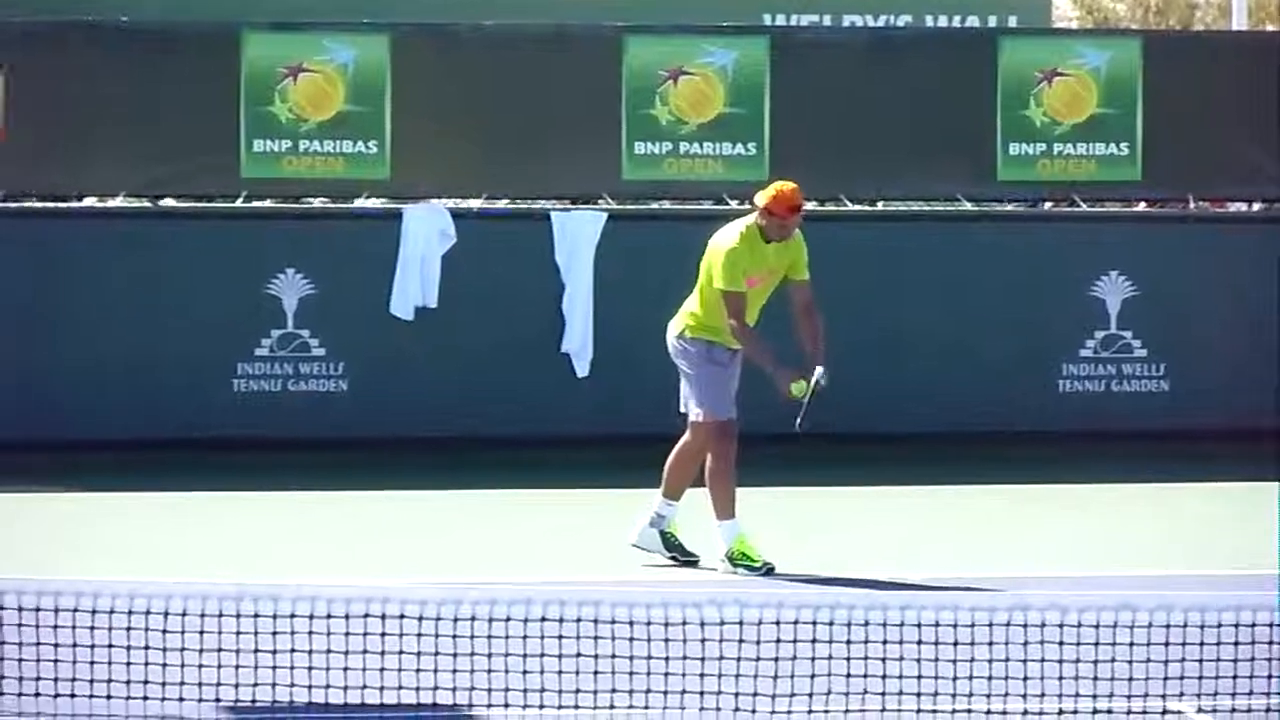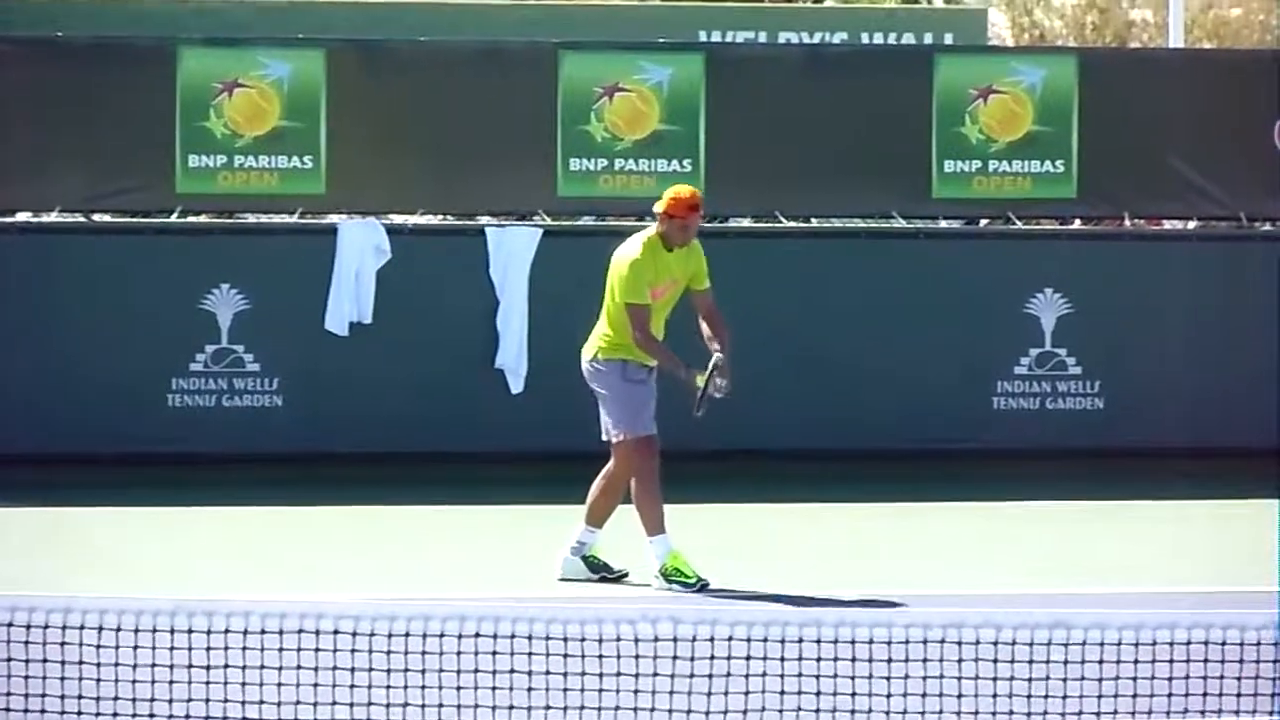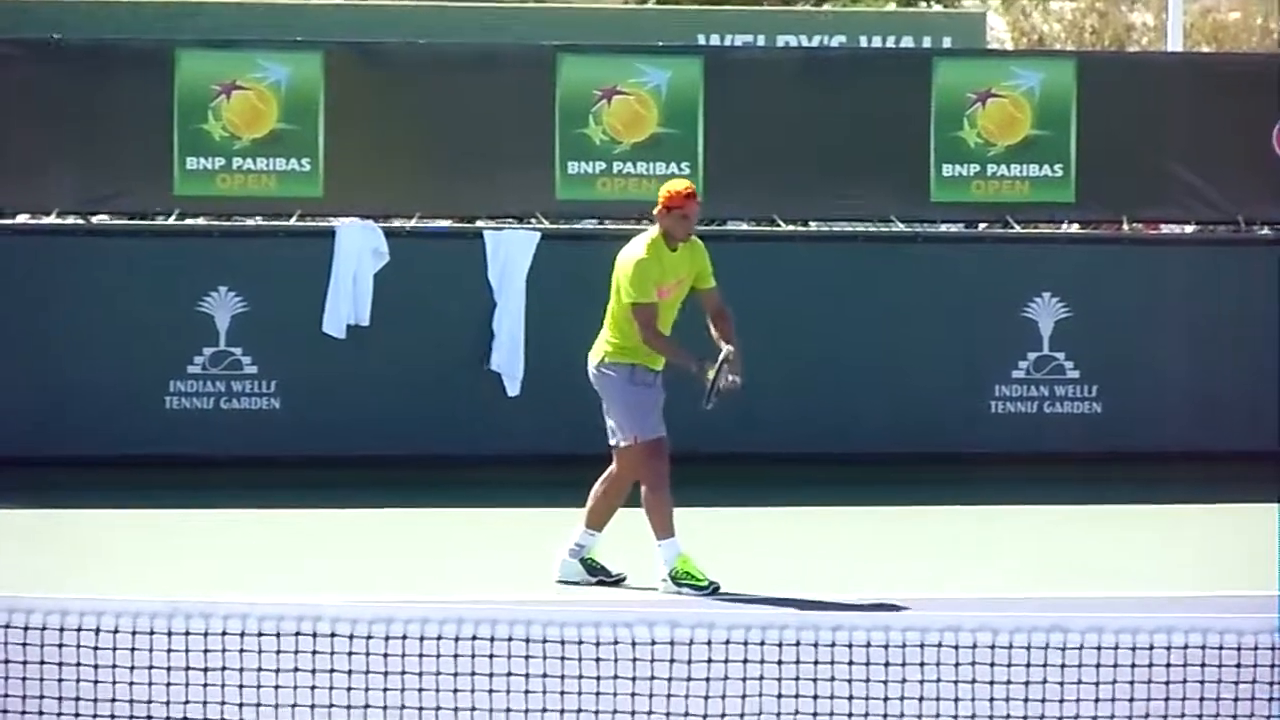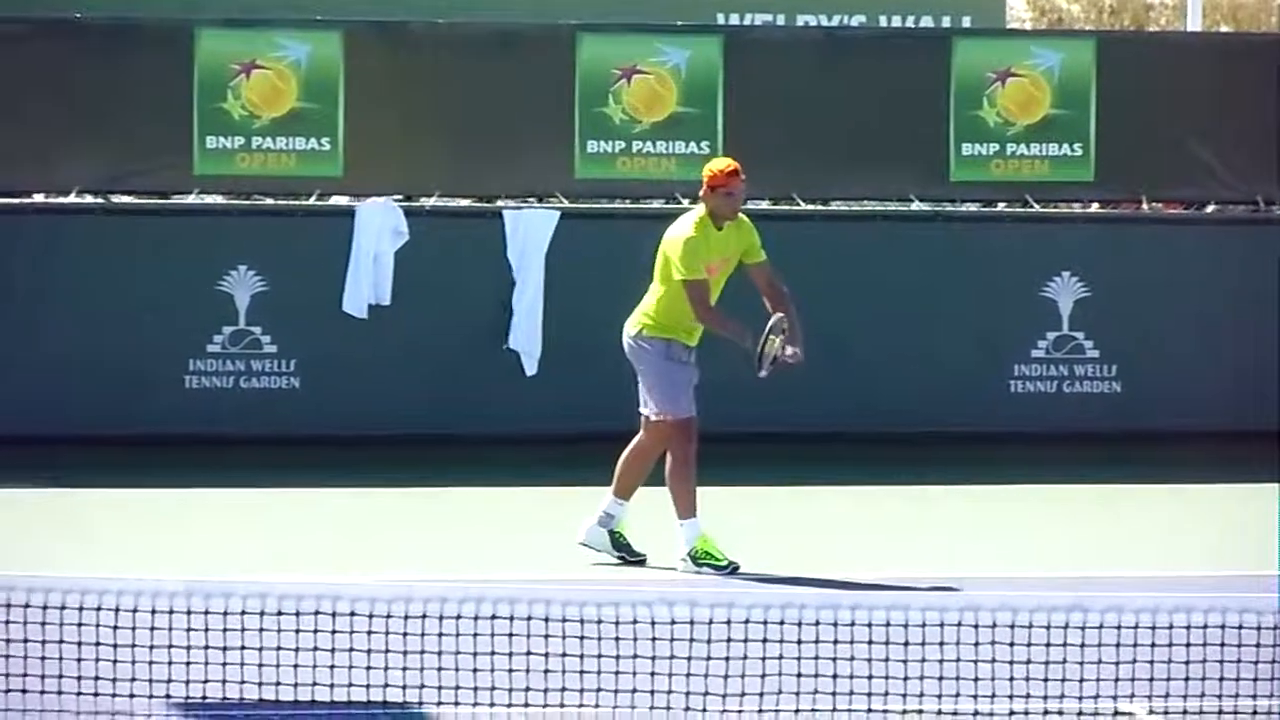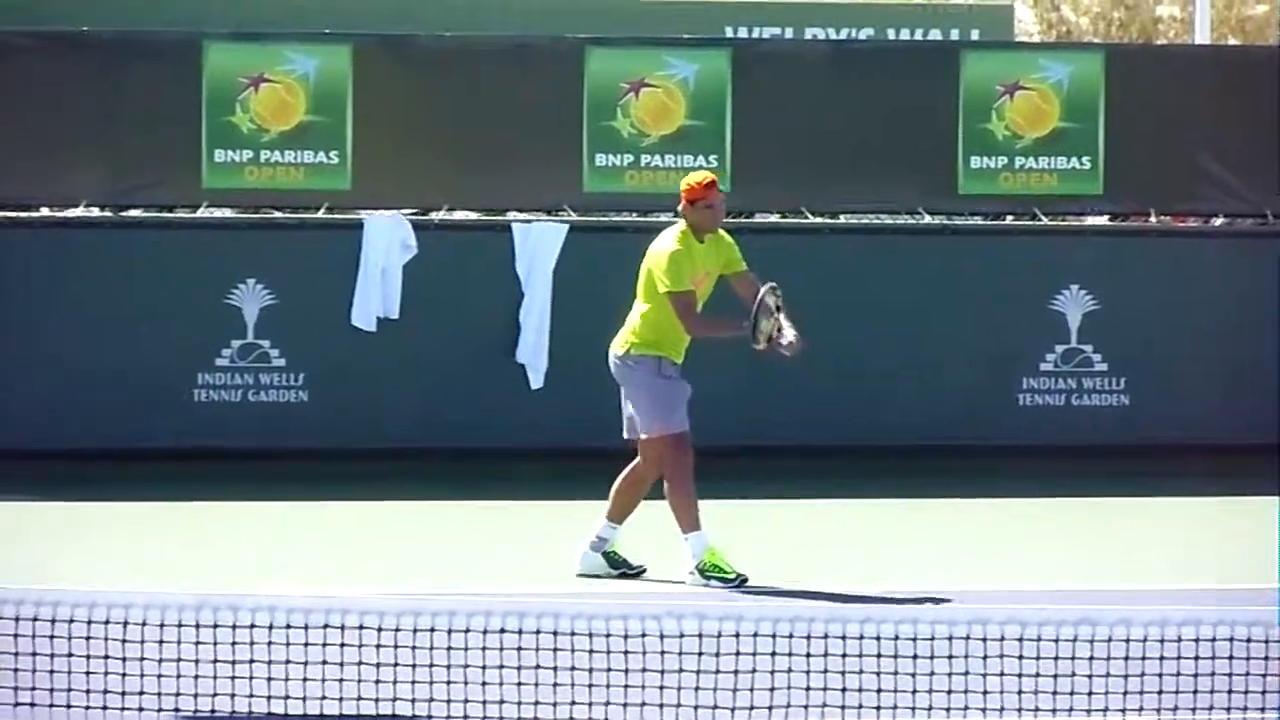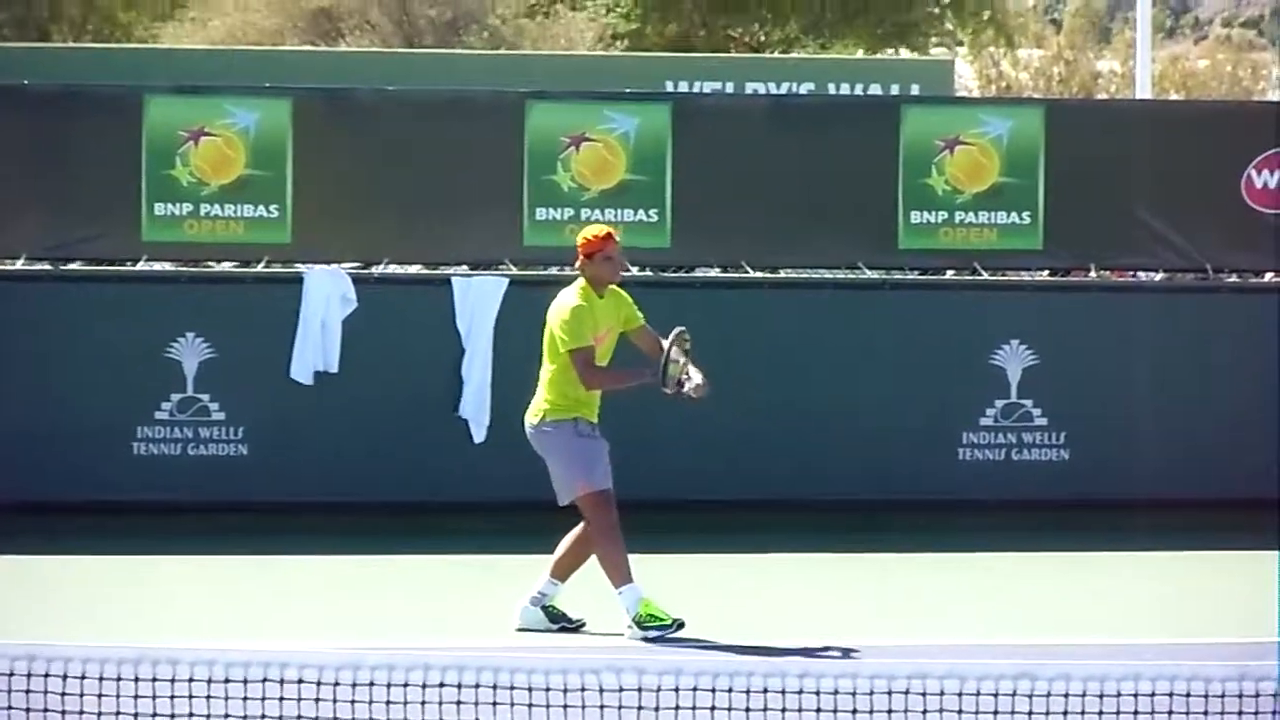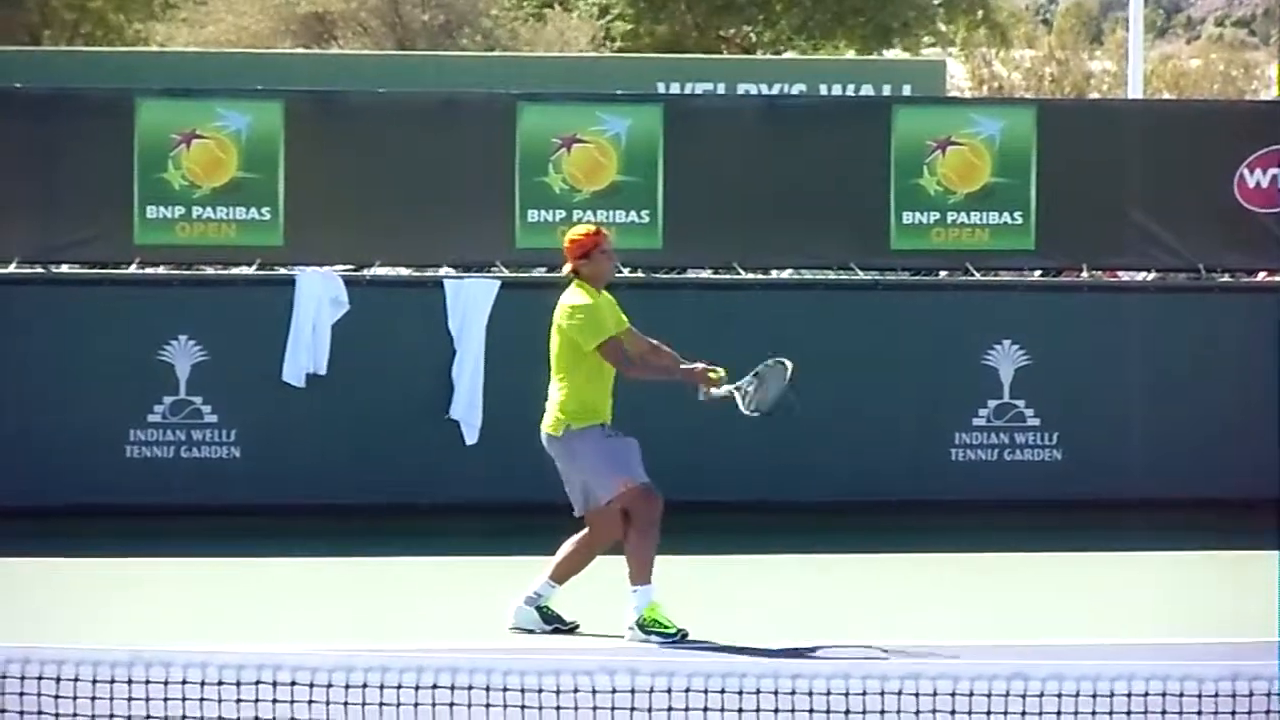
dt=0.5s
person 1, frame 1
left shoulder: (793, 242)
right shoulder: (731, 247)
left elbow: (805, 306)
right elbow: (736, 321)
left wrist: (816, 361)
right wrist: (775, 370)
left hip: (727, 345)
right hip: (698, 338)
left knee: (699, 437)
right knee: (722, 438)
left ankle: (656, 526)
right ankle: (732, 545)
person 1, frame 2
left shoulder: (692, 252)
right shoulder: (634, 259)
left elbow: (708, 312)
right elbow: (640, 334)
left wrist: (721, 357)
right wrist: (685, 372)
left hip: (638, 364)
right hip: (613, 361)
left knee: (624, 462)
right knee: (645, 455)
left ankle: (578, 554)
right ankle: (665, 561)
person 1, frame 3
left shoulder: (695, 251)
right shoulder: (639, 259)
left elbow: (716, 310)
right elbow: (649, 333)
left wrist: (729, 352)
right wrist: (695, 366)
left hip: (644, 367)
right hip: (620, 364)
left knee: (626, 466)
right knee: (654, 460)
left ankle: (576, 556)
right ankle: (674, 565)
person 1, frame 4
left shoulder: (742, 228)
right shoulder: (687, 237)
left elbow: (771, 286)
right elbow: (703, 311)
left wrist: (792, 333)
right wrist: (751, 340)
left hip: (677, 341)
right hip: (655, 338)
left knee: (653, 437)
right knee: (683, 436)
left ankle: (604, 524)
right ankle: (693, 544)
person 1, frame 5
left shoulder: (720, 242)
right shoulder: (671, 251)
left elbow: (755, 294)
right elbow: (691, 322)
left wrist: (785, 328)
right wrist: (748, 329)
left hip: (659, 358)
right hip: (642, 356)
left knee: (651, 461)
right knee: (678, 452)
left ankle: (597, 548)
right ankle: (701, 558)
person 1, frame 6
left shoulder: (617, 300)
right shoulder: (572, 308)
left elbow: (656, 346)
right elbow: (589, 377)
left wrist: (689, 371)
right wrist: (649, 376)
left hip: (578, 421)
right hip: (558, 420)
left knee: (596, 520)
right knee: (603, 509)
left ankle: (538, 604)
right ankle: (637, 610)
person 1, frame 7
left shoulder: (600, 300)
right shoulder: (581, 306)
left elbow: (644, 346)
right elbow: (627, 364)
left wrist: (695, 368)
right wrist: (685, 373)
left hip: (581, 428)
right hip: (578, 429)
left knee: (605, 526)
right knee: (646, 503)
left ankle: (532, 604)
right ankle: (643, 614)
